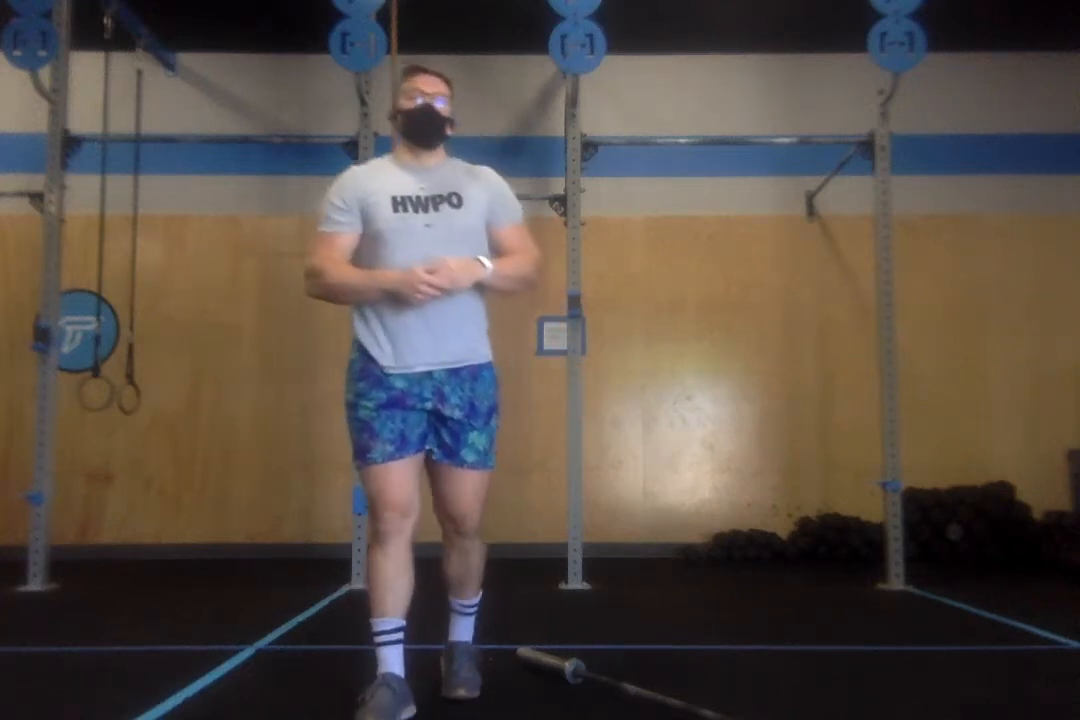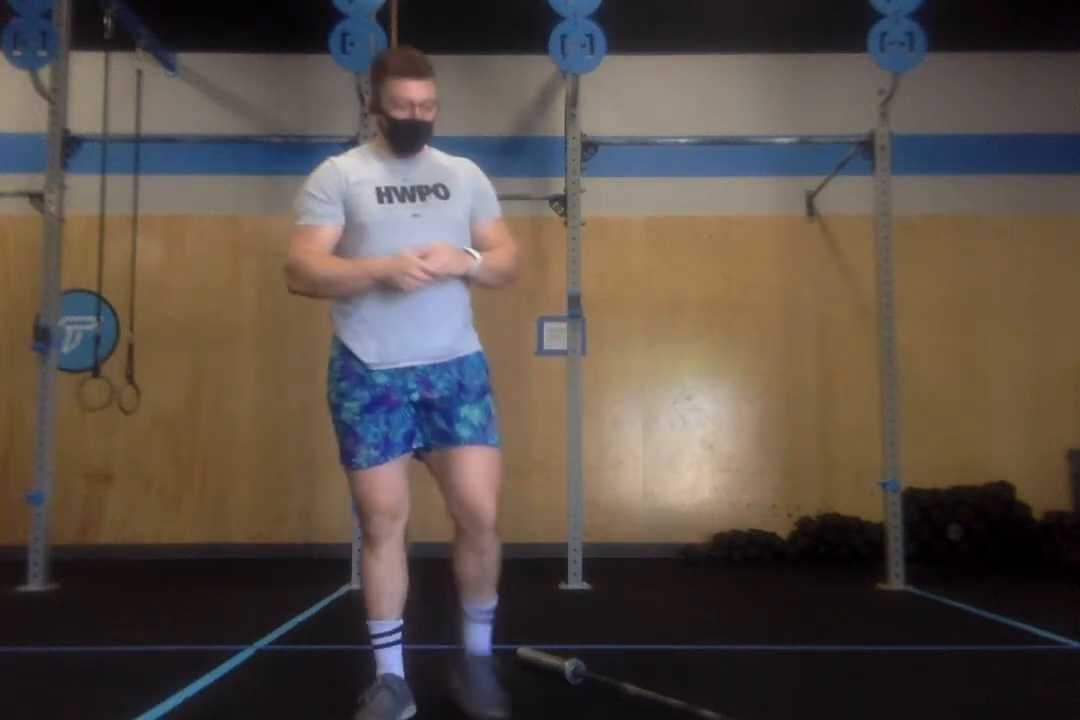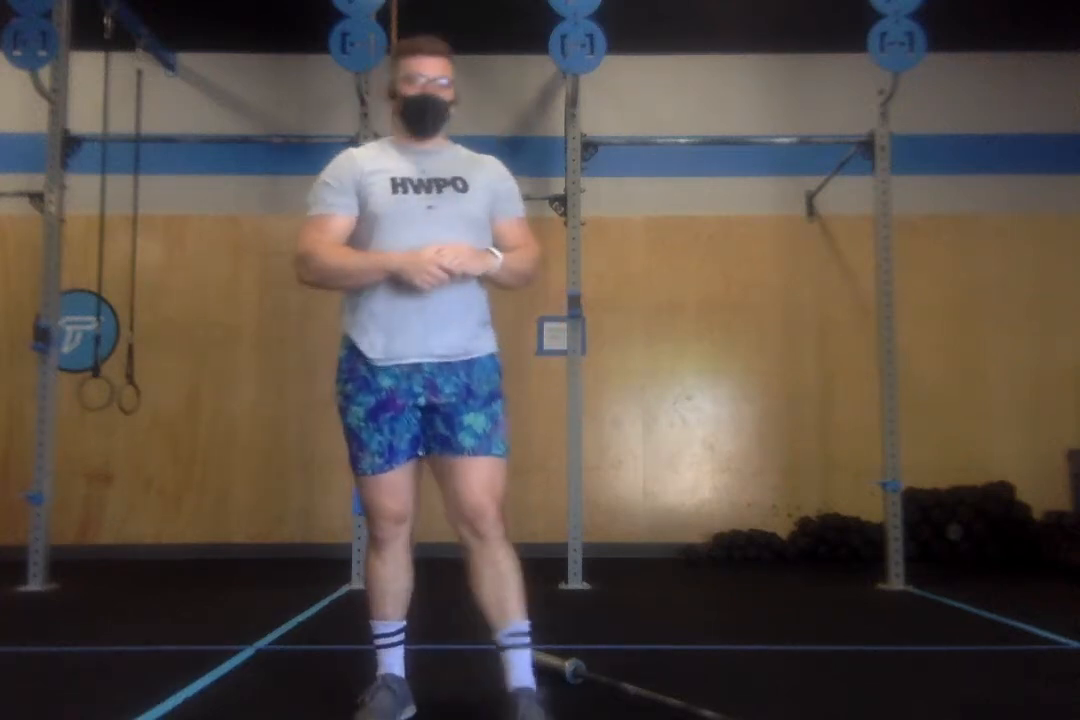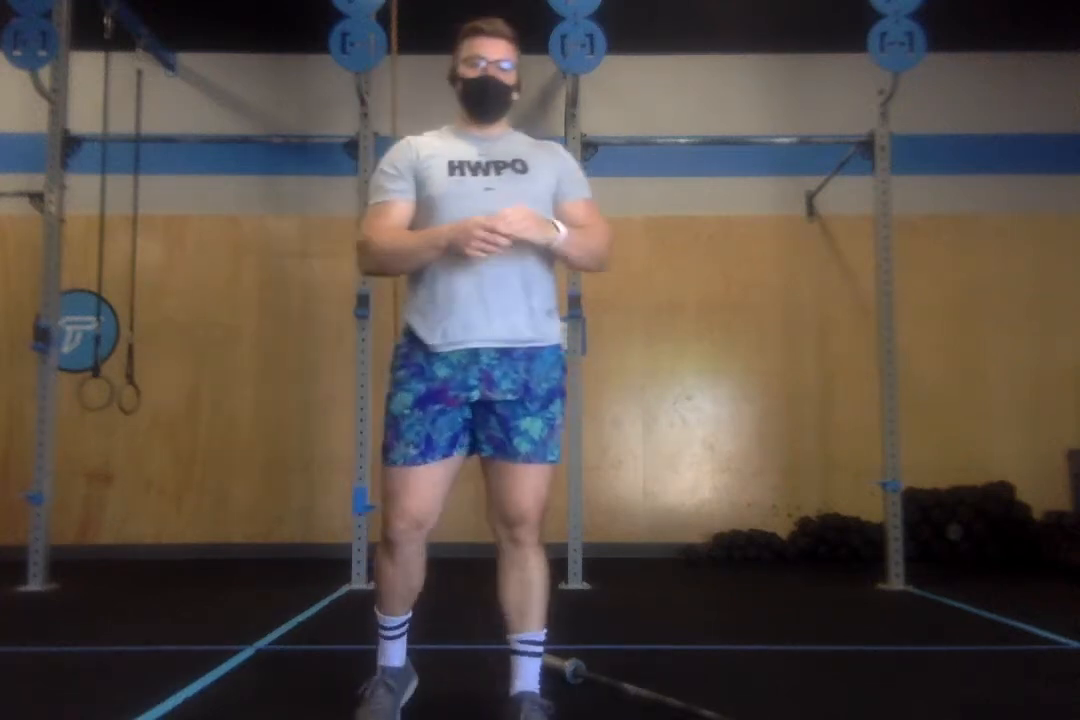
dt=0.4s
person 1, frame 1
left shoulder: (485, 183)
right shoulder: (358, 184)
left elbow: (527, 266)
right elbow: (319, 275)
left wrist: (476, 268)
right wrist: (392, 279)
left hip: (467, 373)
right hip: (384, 376)
left knee: (463, 520)
right knee: (392, 519)
left ankle: (460, 639)
person 1, frame 2
left shoulder: (465, 175)
right shoulder: (337, 175)
left elbow: (508, 260)
right elbow: (300, 272)
left wrist: (467, 260)
right wrist: (382, 267)
left hip: (457, 366)
right hip: (368, 373)
left knee: (479, 514)
right knee: (382, 522)
left ankle: (475, 652)
person 1, frame 3
left shoulder: (487, 171)
right shoulder: (352, 167)
left elbow: (528, 261)
right elbow: (310, 262)
left wrist: (485, 259)
right wrist: (395, 261)
left hip: (468, 368)
right hip: (377, 370)
left knee: (483, 521)
right knee: (388, 525)
person 1, frame 4
left shoulder: (552, 158)
right shoulder: (412, 154)
left elbow: (598, 247)
right elbow: (372, 252)
left wrist: (546, 231)
right wrist: (446, 235)
left hip: (529, 359)
right hip: (432, 360)
left knee: (520, 527)
right knee: (405, 525)
